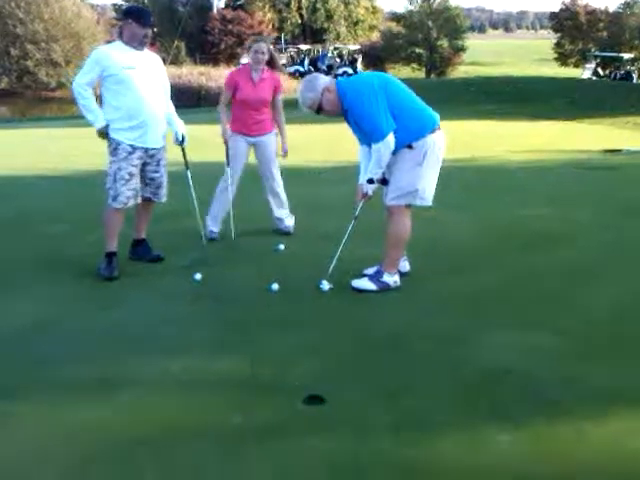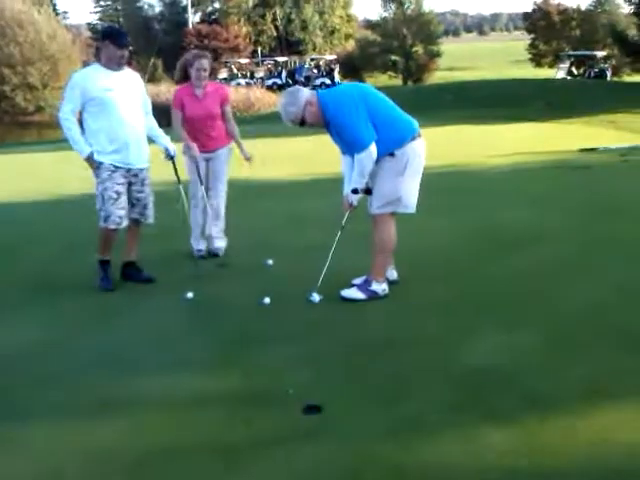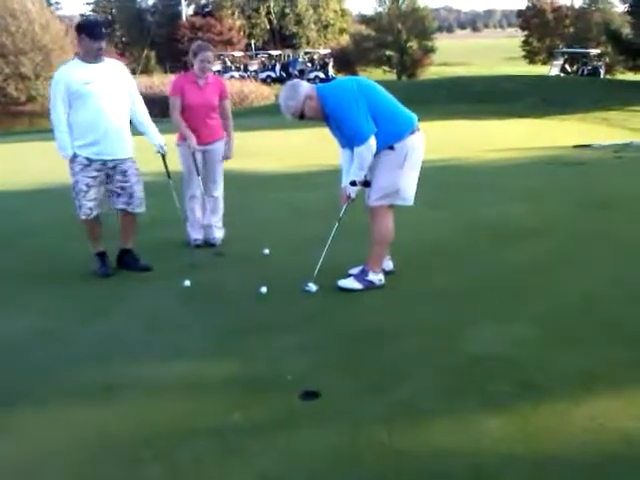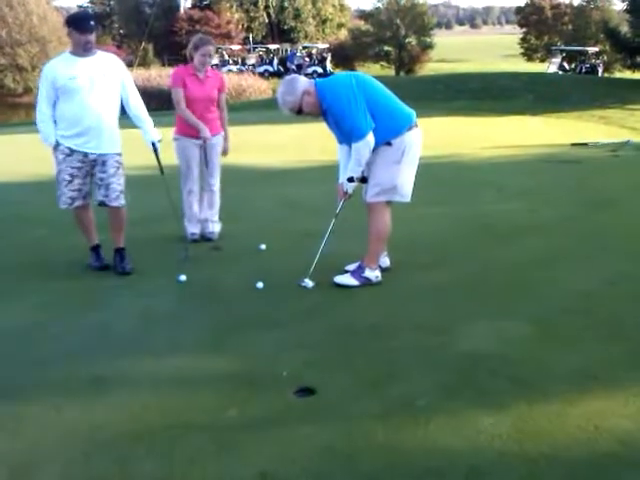
dt=0.5s
person 1, frame 1
left shoulder: (155, 59)
right shoulder: (105, 55)
left elbow: (164, 97)
right elbow: (80, 86)
left wrist: (177, 124)
right wrist: (99, 122)
left hip: (156, 142)
right hip: (125, 141)
left knee: (150, 195)
right knee: (119, 199)
left ankle: (139, 244)
right ankle: (110, 256)
person 1, frame 2
left shoulder: (134, 78)
right shoulder: (84, 78)
left elbow: (146, 116)
right elbow: (66, 116)
left wrist: (164, 140)
right wrist: (85, 151)
left hip: (139, 162)
right hip: (108, 163)
left knee: (137, 217)
right knee: (112, 219)
left ankle: (130, 265)
right ankle: (104, 264)
person 1, frame 3
left shoulder: (119, 69)
right shoulder: (65, 75)
left elbow: (136, 107)
right elbow: (59, 117)
left wrist: (154, 136)
right wrist: (68, 152)
left hip: (122, 154)
right hip: (86, 156)
left knee: (133, 205)
right knee: (90, 210)
left ankle: (126, 255)
right ankle: (101, 257)
person 1, frame 4
left shoulder: (113, 62)
right shoulder: (54, 68)
left elbow: (133, 100)
right elbow: (43, 109)
left wrist: (150, 130)
right wrist: (52, 141)
left hip: (108, 147)
right hip: (71, 148)
left knee: (115, 201)
right knee: (78, 202)
left ankle: (120, 252)
right ankle: (95, 250)
person 2, frame 1
left shoulder: (358, 93)
right shoulder: (349, 101)
left elbow: (384, 141)
right elbow: (367, 142)
left wrist: (371, 179)
right wrist: (364, 180)
left hip: (420, 142)
right hip: (408, 144)
left knee: (398, 206)
right knee: (396, 204)
left ankle: (389, 274)
right ankle: (398, 261)
person 2, frame 2
left shoulder: (339, 104)
right shoulder: (330, 111)
left elbow: (366, 151)
right elbow: (349, 151)
left wrist: (355, 189)
right wrist: (348, 190)
left hip: (402, 149)
right hip: (390, 151)
left knee: (382, 214)
right knee: (380, 212)
left ankle: (377, 283)
right ankle: (386, 270)
person 2, frame 3
left shoulder: (339, 98)
right shoulder: (329, 104)
left elbow: (366, 144)
right elbow: (348, 145)
left wrist: (354, 182)
right wrist: (346, 183)
left hip: (400, 142)
right hip: (388, 145)
left knee: (380, 205)
right knee: (378, 204)
left ankle: (373, 273)
right ankle: (382, 260)
person 2, frame 4
left shoulder: (338, 92)
right shoulder: (328, 99)
left elbow: (363, 139)
right elbow: (346, 140)
left wrist: (351, 178)
right wrist: (343, 179)
left hip: (399, 138)
right hip: (386, 140)
left knee: (378, 201)
right knee: (375, 200)
left ankle: (370, 269)
right ankle: (379, 257)
person 3, frame 1
left shoulder: (274, 79)
right shoulder: (235, 76)
left elbow: (278, 111)
right elbow: (223, 105)
left wrist: (283, 139)
right wrist: (226, 126)
left hip: (265, 135)
right hip: (238, 136)
left knee: (273, 179)
right knee: (230, 179)
left ankle: (284, 220)
right ankle: (213, 224)
person 3, frame 2
left shoulder: (220, 90)
right shoulder: (180, 94)
left elbow: (229, 121)
right elbow: (177, 125)
left wrist: (241, 147)
right wrist: (189, 144)
left hip: (220, 149)
right hip: (195, 151)
left knee: (217, 196)
right knee: (197, 197)
left ankle: (216, 241)
right ankle: (198, 243)
person 3, frame 3
left shoulder: (219, 83)
right shoulder: (180, 81)
left elbow: (227, 116)
right elbow: (174, 114)
left wrist: (230, 143)
right wrist: (188, 135)
left hip: (215, 143)
right hip: (189, 143)
left knee: (214, 188)
right knee: (193, 189)
left ankle: (214, 231)
right ankle: (195, 233)
person 3, frame 4
left shoulder: (217, 77)
right shoulder: (179, 74)
left elbow: (222, 109)
right elbow: (180, 107)
left wrist: (226, 137)
right wrist: (200, 127)
left hip: (214, 136)
right hip: (187, 137)
left knee: (212, 182)
right knee: (191, 183)
left ankle: (210, 225)
right ankle: (192, 227)
